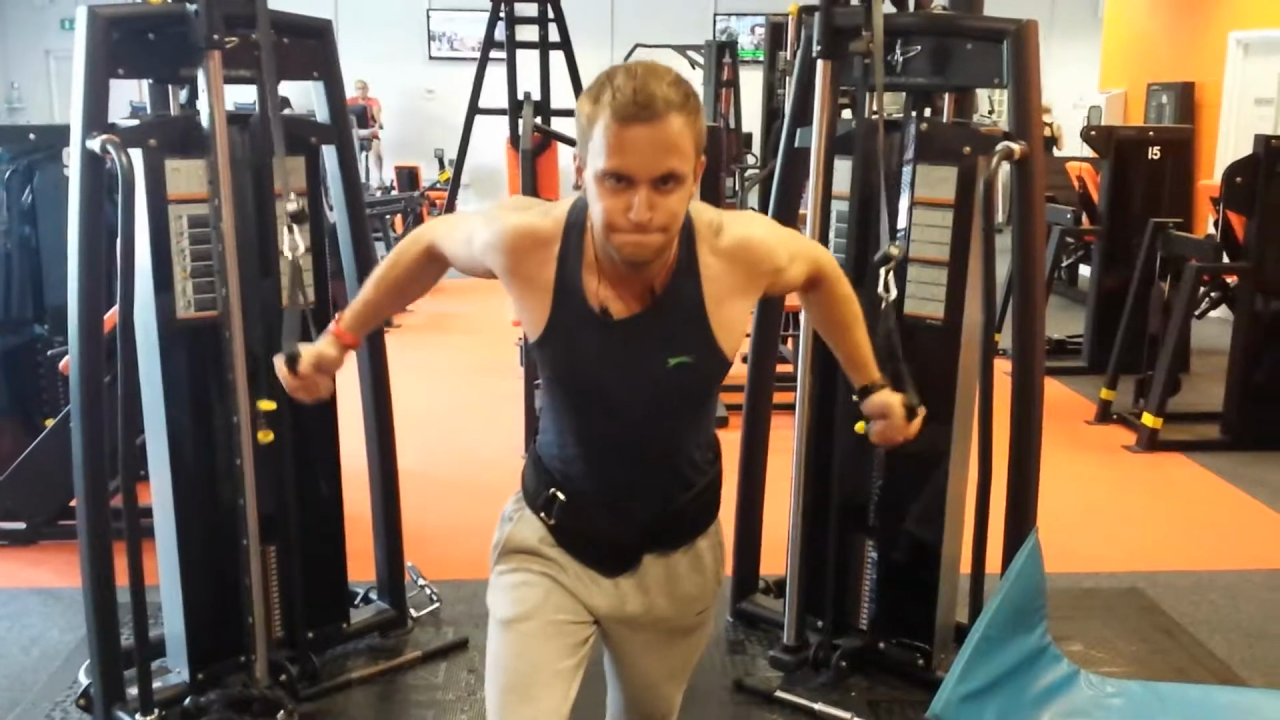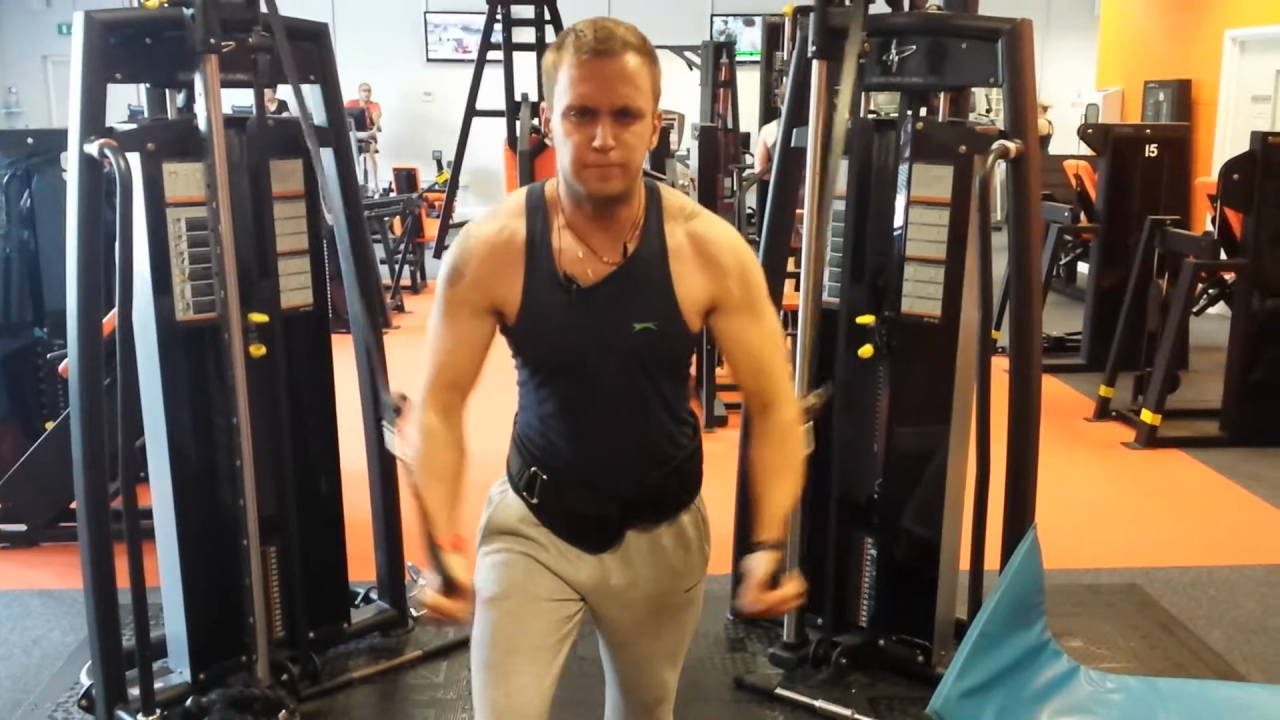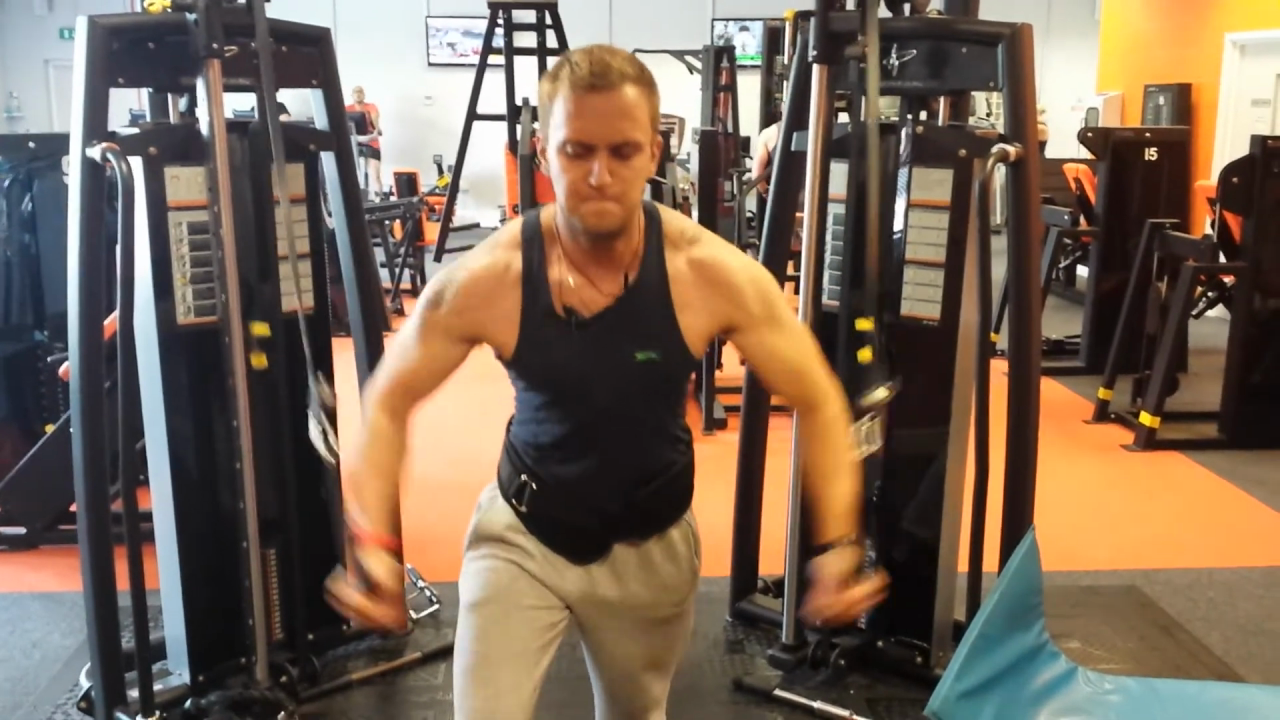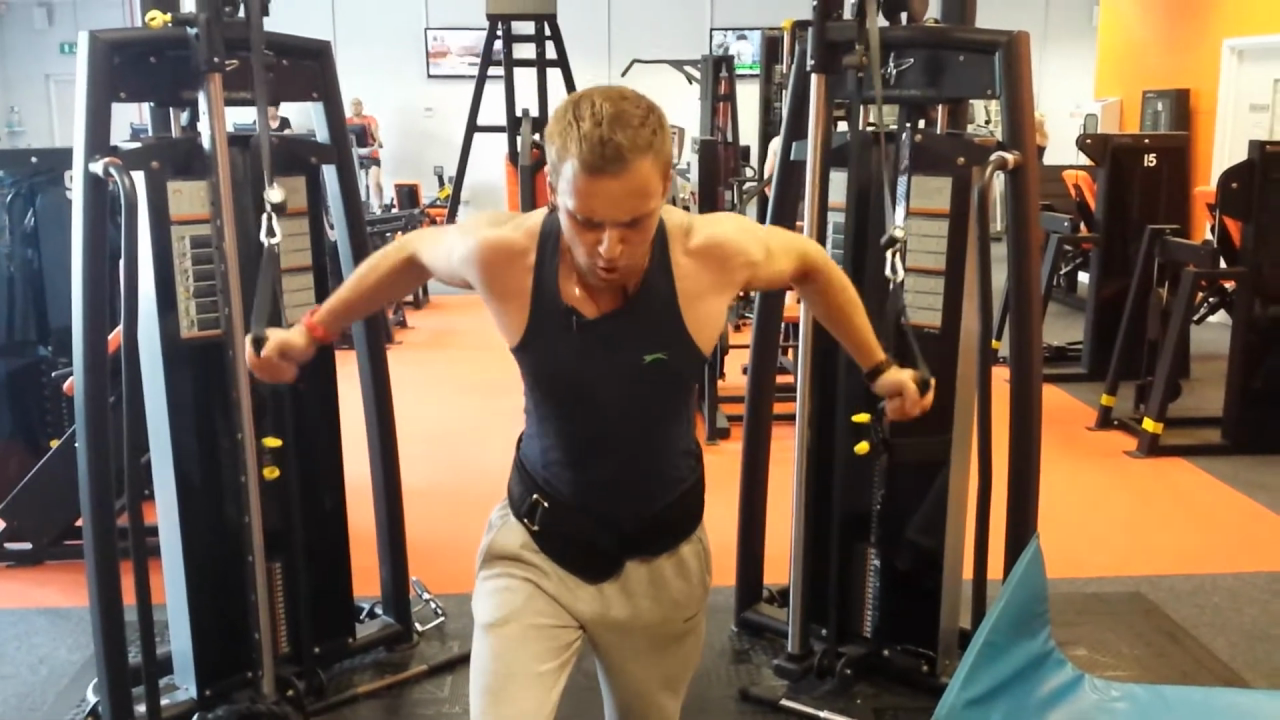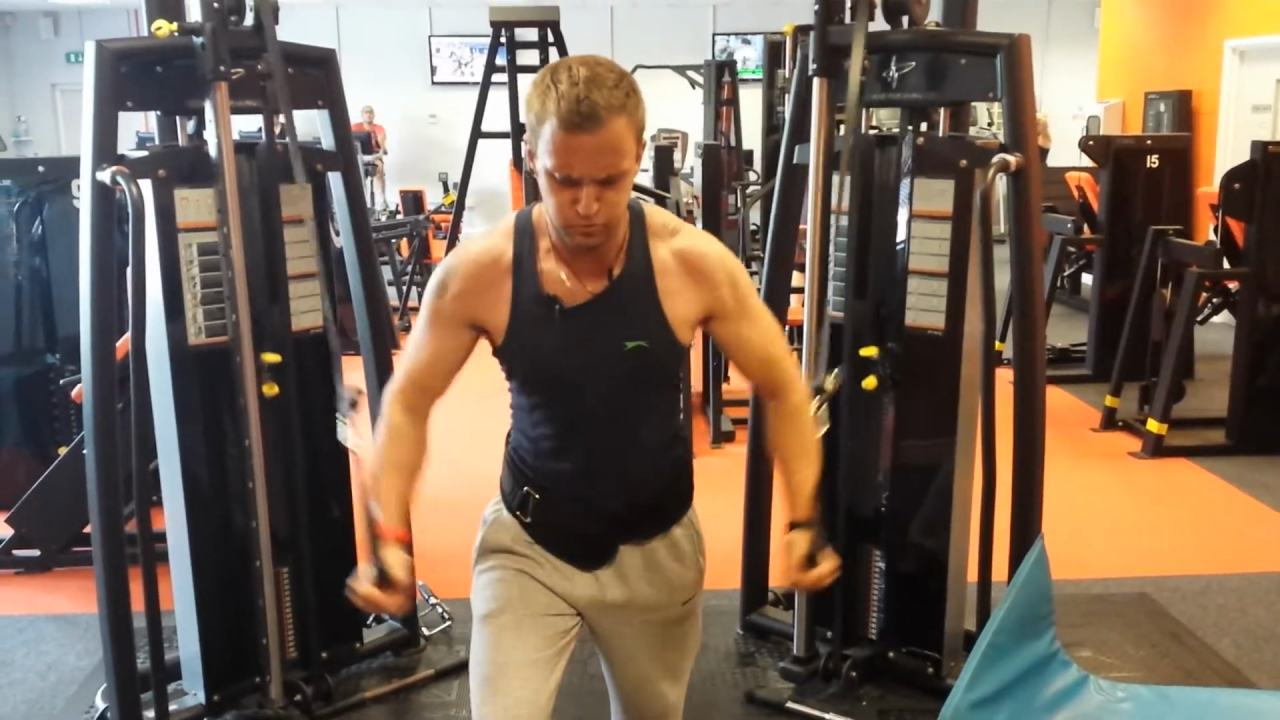
dt=1s
person 1, frame 1
left shoulder: (744, 251)
right shoulder: (526, 240)
left elbow: (819, 272)
right elbow: (431, 243)
left wrist: (871, 386)
right wrist: (339, 340)
left hip: (678, 552)
right hip: (549, 543)
person 1, frame 2
left shoulder: (709, 248)
right shoulder: (489, 249)
left elbow: (774, 405)
right elbow: (439, 404)
left wrist: (770, 544)
right wrist: (448, 547)
left hip: (661, 528)
right hip: (535, 522)
person 1, frame 3
left shoulder: (712, 271)
right shoulder: (487, 278)
left elbow: (816, 399)
right elbow: (387, 403)
left wrist: (838, 545)
right wrist: (375, 548)
left hip: (652, 540)
right hip: (523, 531)
person 1, frame 4
left shoulder: (716, 251)
right shoulder: (501, 253)
left elbow: (810, 262)
right elbow: (410, 252)
left wrist: (878, 367)
right wrist: (311, 331)
left hip: (663, 556)
right hip: (534, 548)
person 1, frame 5
left shoulder: (695, 263)
right shoulder: (477, 272)
left elbow: (784, 388)
right elbow: (407, 404)
left wrist: (803, 520)
right wrist: (389, 538)
left hip: (656, 544)
right hip: (528, 542)
